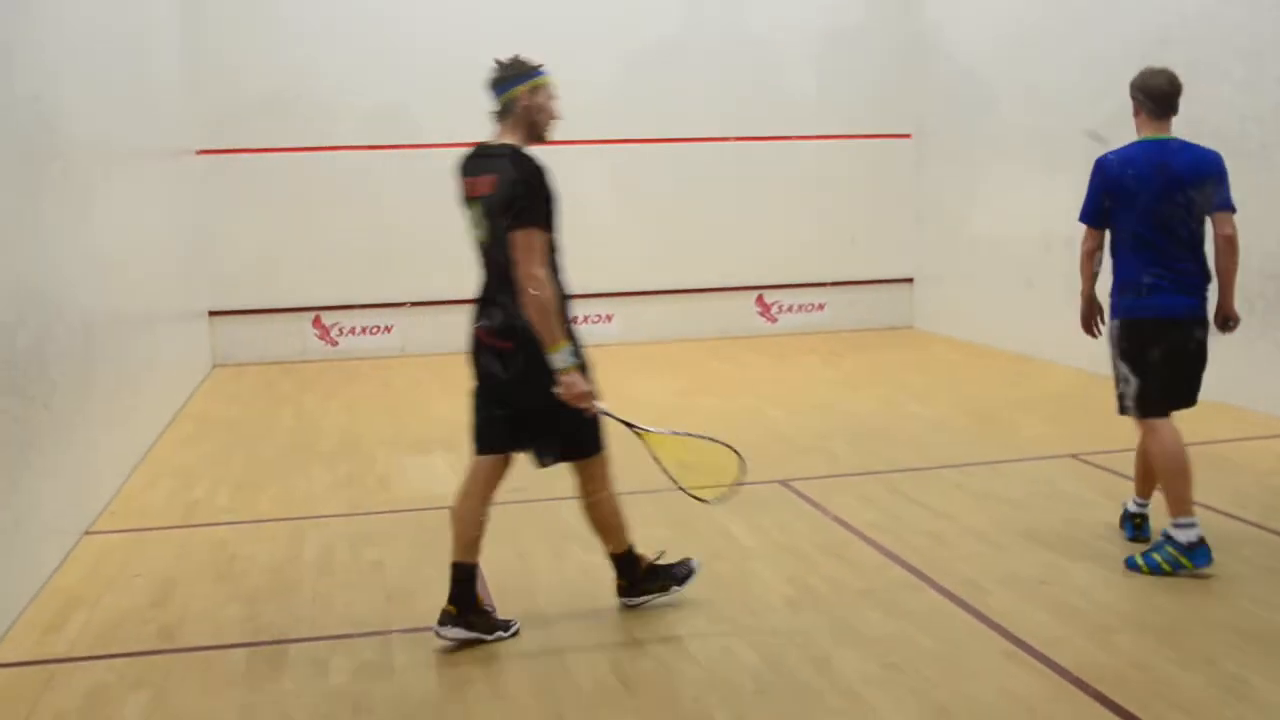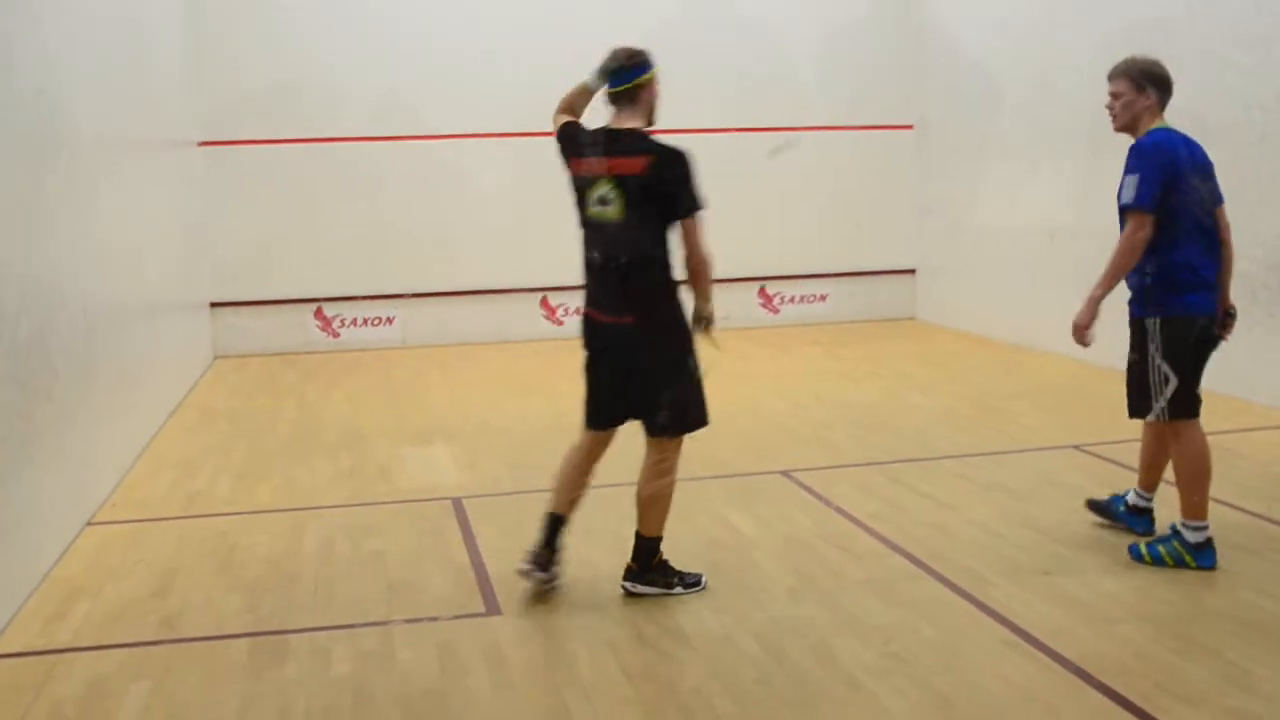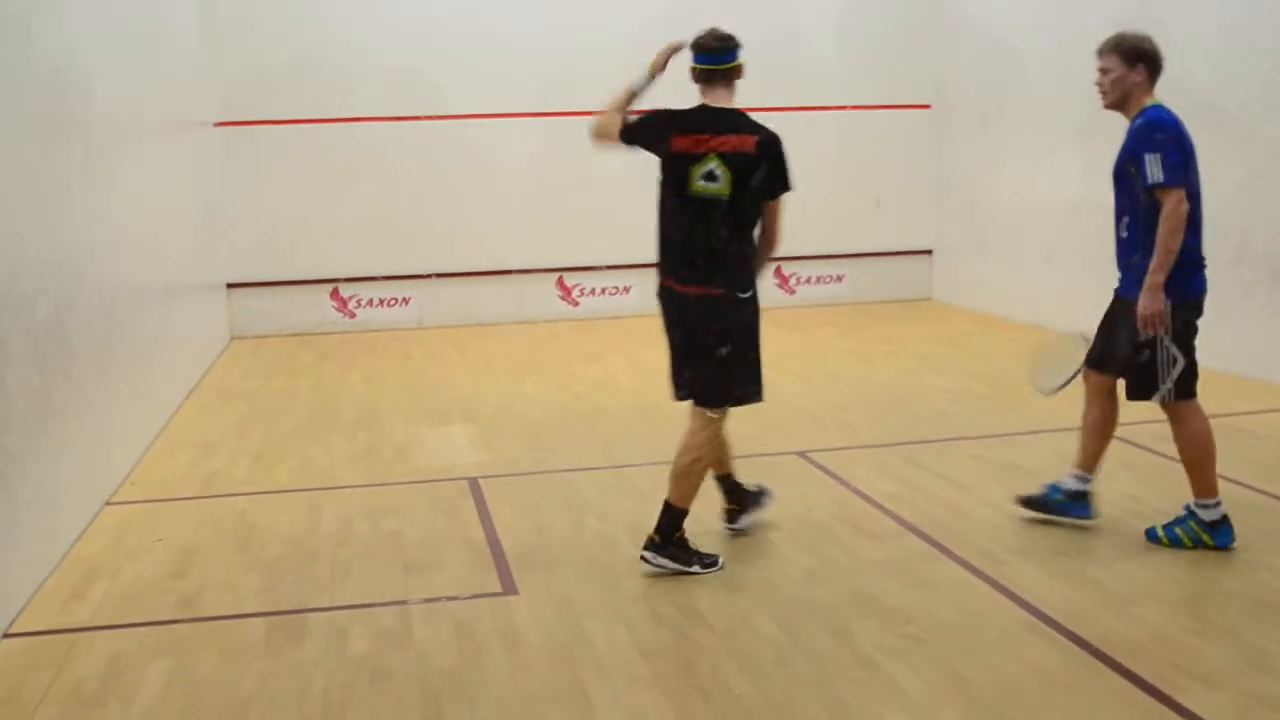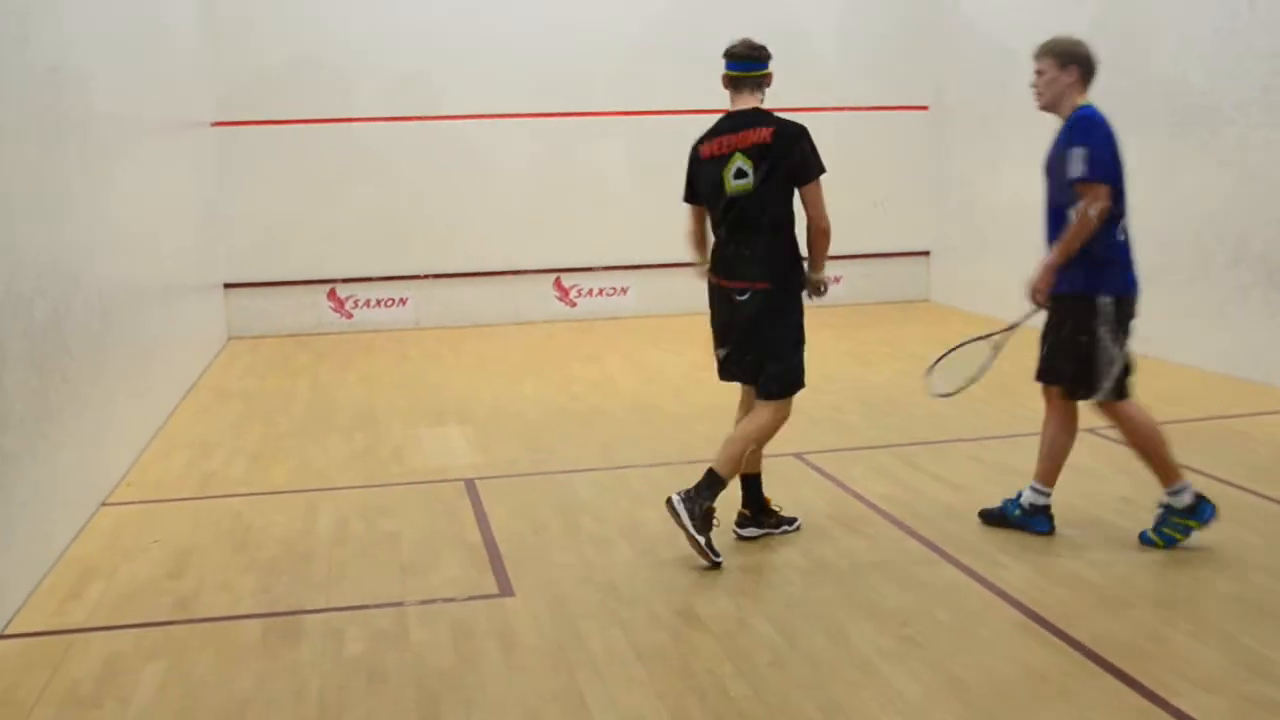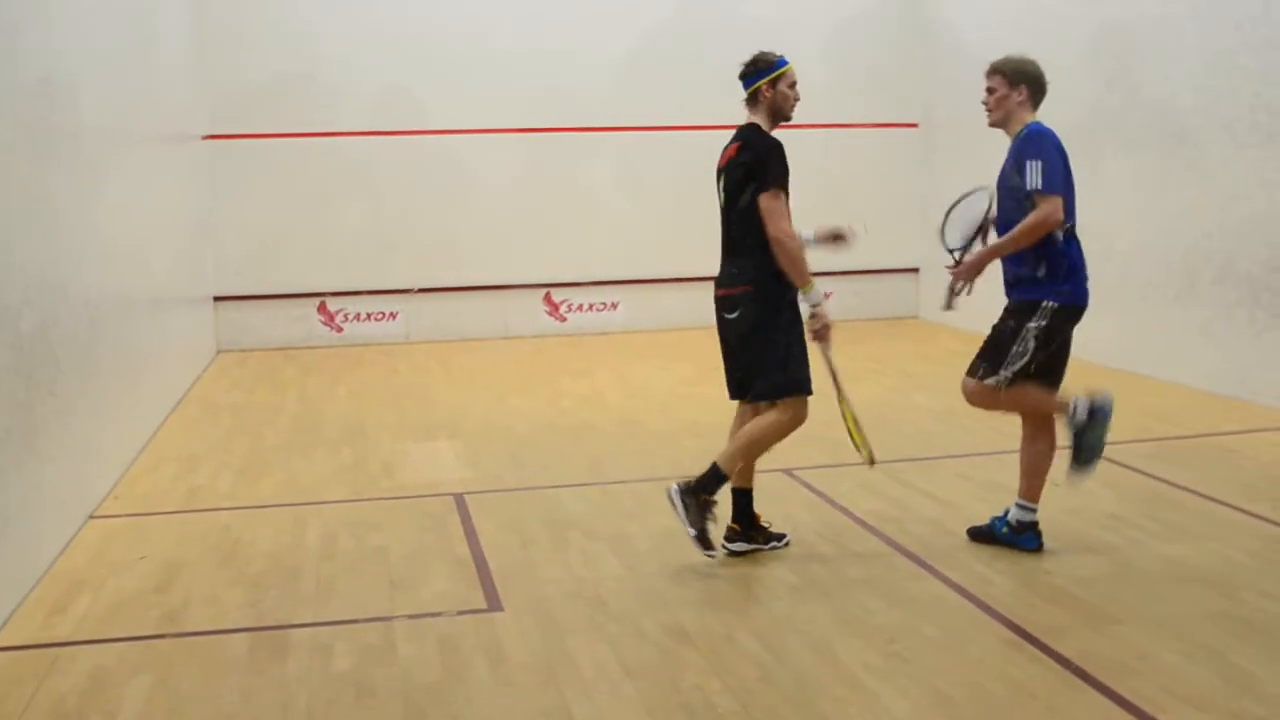
dt=0.4s
person 1, frame 1
left shoulder: (475, 164)
right shoulder: (523, 173)
right elbow: (533, 277)
left wrist: (521, 80)
right wrist: (564, 363)
left hip: (491, 341)
right hip: (531, 345)
left knee: (486, 468)
right knee: (591, 467)
left ankle: (462, 606)
right ankle: (633, 575)
person 1, frame 2
left shoulder: (578, 149)
right shoulder: (667, 161)
left elbow: (564, 113)
right elbow: (695, 255)
left wrist: (598, 77)
right wrist: (703, 308)
left hip: (600, 319)
right hip: (652, 322)
left knee: (596, 435)
right knee: (665, 444)
left ankle: (547, 546)
right ankle: (645, 566)
person 1, frame 3
left shoulder: (669, 129)
right shoulder: (764, 143)
left elbow: (601, 129)
right elbow: (770, 233)
left wrist: (648, 75)
left hip: (678, 290)
right hip: (728, 293)
left knee: (703, 403)
right knee: (708, 414)
left ankle: (736, 497)
right ankle: (666, 537)
person 1, frame 4
left shoulder: (704, 146)
right shoulder: (790, 135)
right elbow: (819, 222)
right wrist: (816, 272)
left hip: (726, 285)
right hip: (771, 286)
left knee: (754, 395)
right knee: (773, 406)
left ankle: (754, 509)
right ankle: (698, 497)
person 1, frame 5
left shoulder: (734, 149)
right shoulder: (765, 147)
right elbow: (777, 235)
left wrist: (813, 236)
right wrist: (814, 300)
left hip: (736, 294)
right hip: (760, 296)
left knee: (754, 407)
right knee: (787, 408)
left ankle: (743, 524)
right ankle: (698, 492)
person 2, frame 1
left shoulder: (1110, 166)
right shoulder: (1207, 163)
left elbow: (1092, 246)
right elbow: (1225, 235)
left wrist: (1087, 297)
right wrist: (1226, 301)
left hip: (1135, 309)
right hip: (1187, 309)
left knee: (1153, 418)
right knee: (1160, 412)
left ankle: (1186, 536)
right ankle: (1139, 511)
person 2, frame 2
left shoulder: (1147, 151)
right shoulder: (1192, 151)
left elbow: (1138, 233)
right elbow: (1222, 232)
left wrist: (1094, 299)
right wrist: (1223, 301)
left hip: (1166, 306)
right hip: (1199, 304)
left knee: (1178, 419)
right knee: (1164, 411)
left ankle: (1195, 538)
right ankle: (1137, 505)
person 2, frame 3
left shoulder: (1155, 128)
right shoulder: (1148, 128)
left elbow: (1176, 206)
left wrist: (1155, 284)
left hip: (1165, 291)
right hip: (1137, 287)
left knee: (1178, 399)
right knee: (1099, 379)
left ankle: (1210, 517)
right ankle: (1075, 491)
person 2, frame 4
left shoulder: (1084, 124)
right shoulder: (1074, 128)
left elbow: (1094, 206)
left wrist: (1048, 268)
right wrist: (1055, 274)
left hip: (1097, 288)
right hip: (1077, 287)
left knee: (1112, 400)
right knee: (1057, 392)
left ankle: (1185, 501)
right ankle: (1035, 503)
person 2, frame 5
left shoulder: (1036, 140)
right shoulder: (1023, 145)
left elbow: (1050, 215)
left wrist: (984, 254)
right wrist: (982, 260)
left hip: (1049, 295)
right hip: (1038, 295)
left knee: (981, 388)
right knee: (1032, 409)
left ankle: (1082, 411)
right ankle: (1022, 521)
